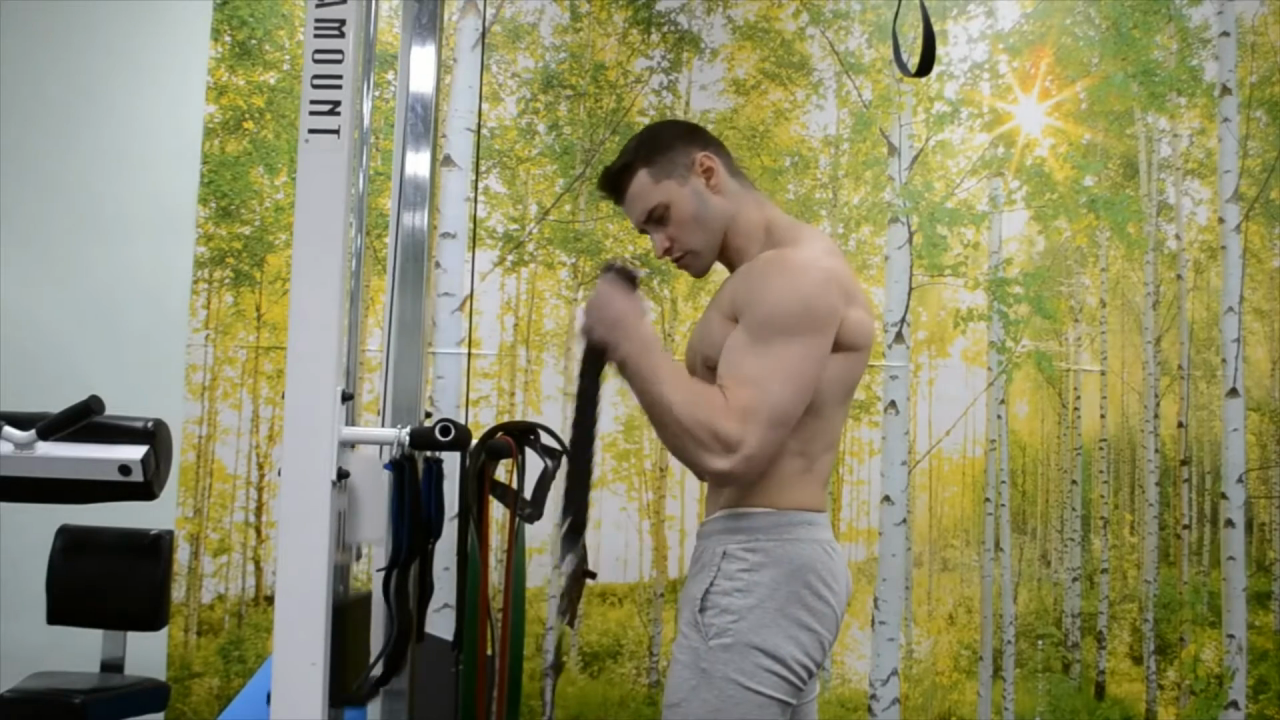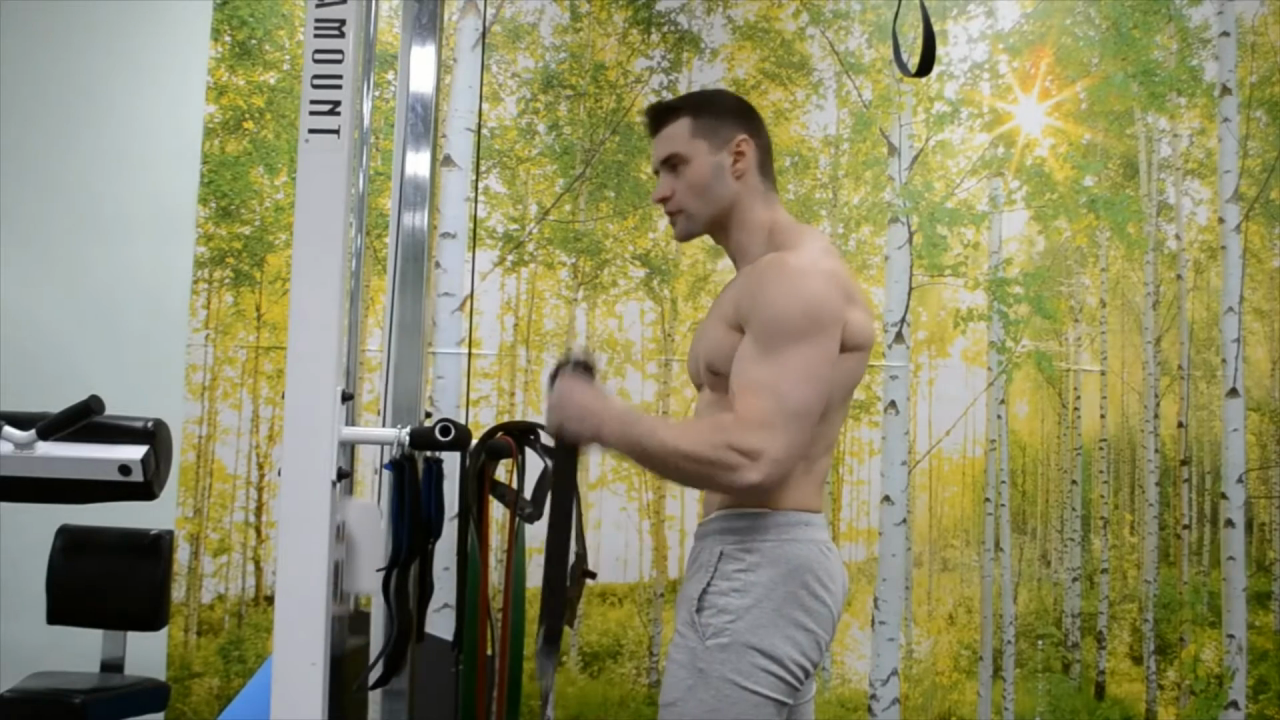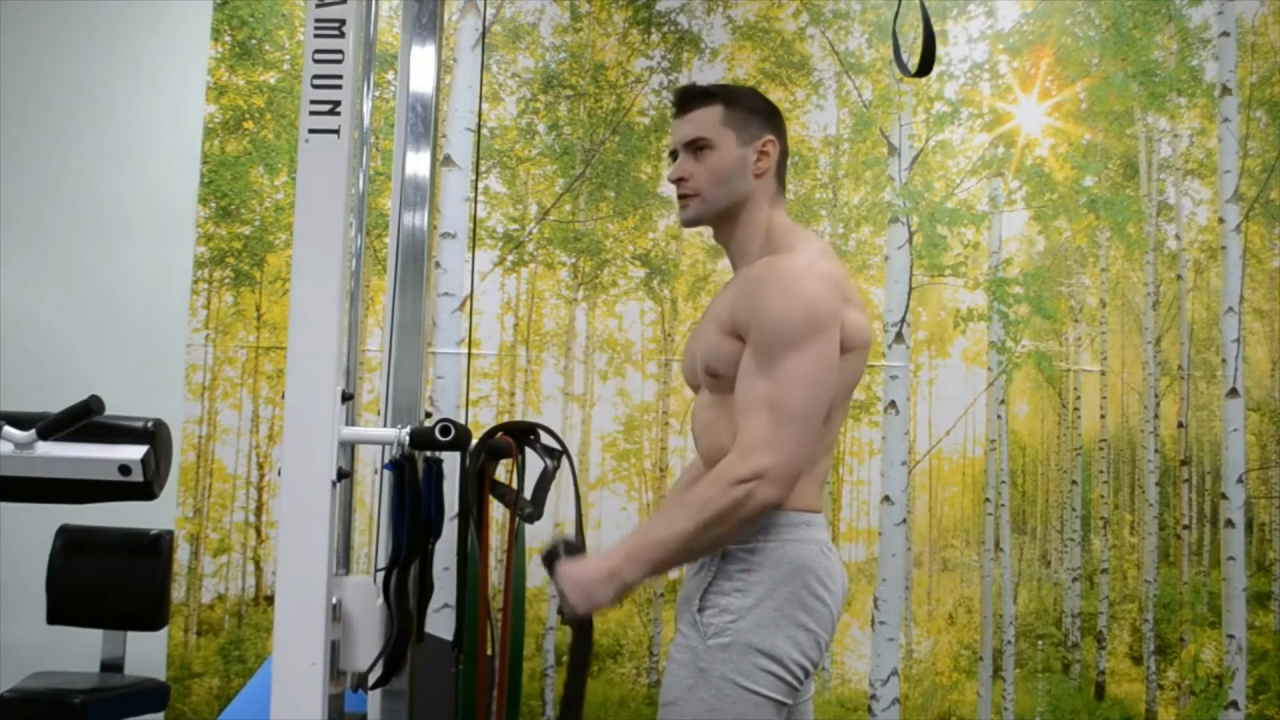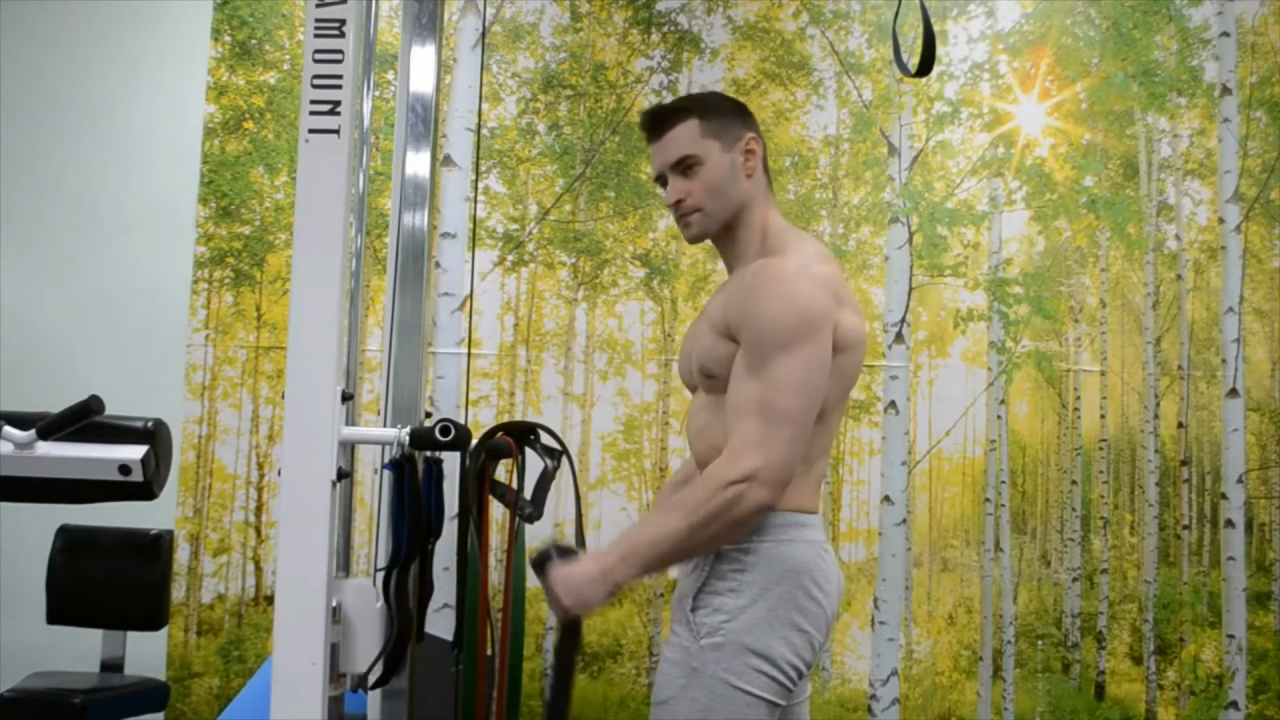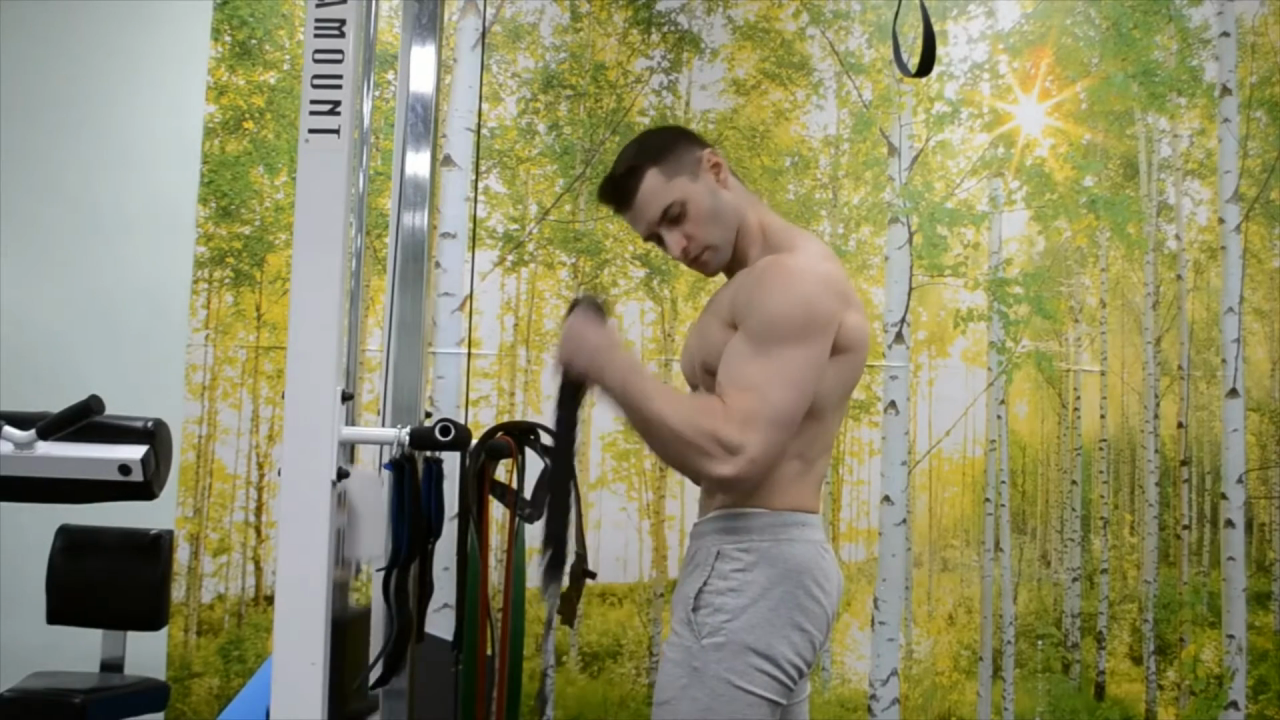
dt=0.4s
person 1, frame 1
left shoulder: (795, 273)
right shoulder: (768, 279)
left elbow: (728, 447)
right elbow: (715, 431)
left wrist: (633, 338)
right wrist: (632, 349)
left hip: (760, 567)
right hip: (769, 562)
person 1, frame 2
left shoulder: (796, 276)
right shoulder: (768, 282)
left elbow: (751, 458)
left wrist: (605, 419)
right wrist: (616, 422)
left hip: (757, 568)
right hip: (763, 563)
person 1, frame 3
left shoulder: (792, 279)
right shoulder: (758, 286)
left elbow: (760, 476)
left wrist: (619, 568)
right wrist: (631, 556)
left hip: (759, 571)
right hip: (762, 566)
person 1, frame 4
left shoulder: (788, 280)
right shoulder: (756, 287)
left elbow: (753, 478)
left wrist: (610, 569)
right wrist: (619, 555)
left hip: (755, 573)
right hip: (762, 567)
person 1, frame 5
left shoulder: (793, 277)
right shoulder: (759, 286)
left elbow: (731, 452)
right elbow: (714, 449)
left wrist: (613, 362)
right wrist: (615, 376)
left hip: (754, 566)
right hip: (762, 563)
